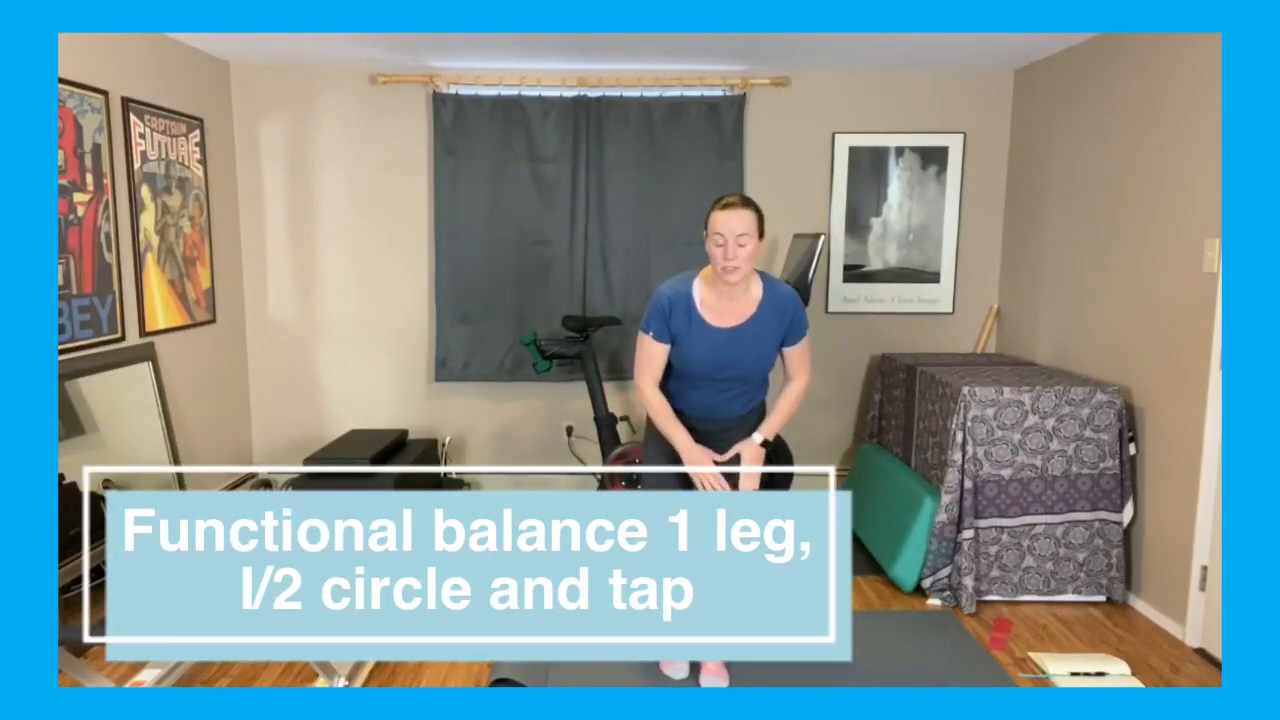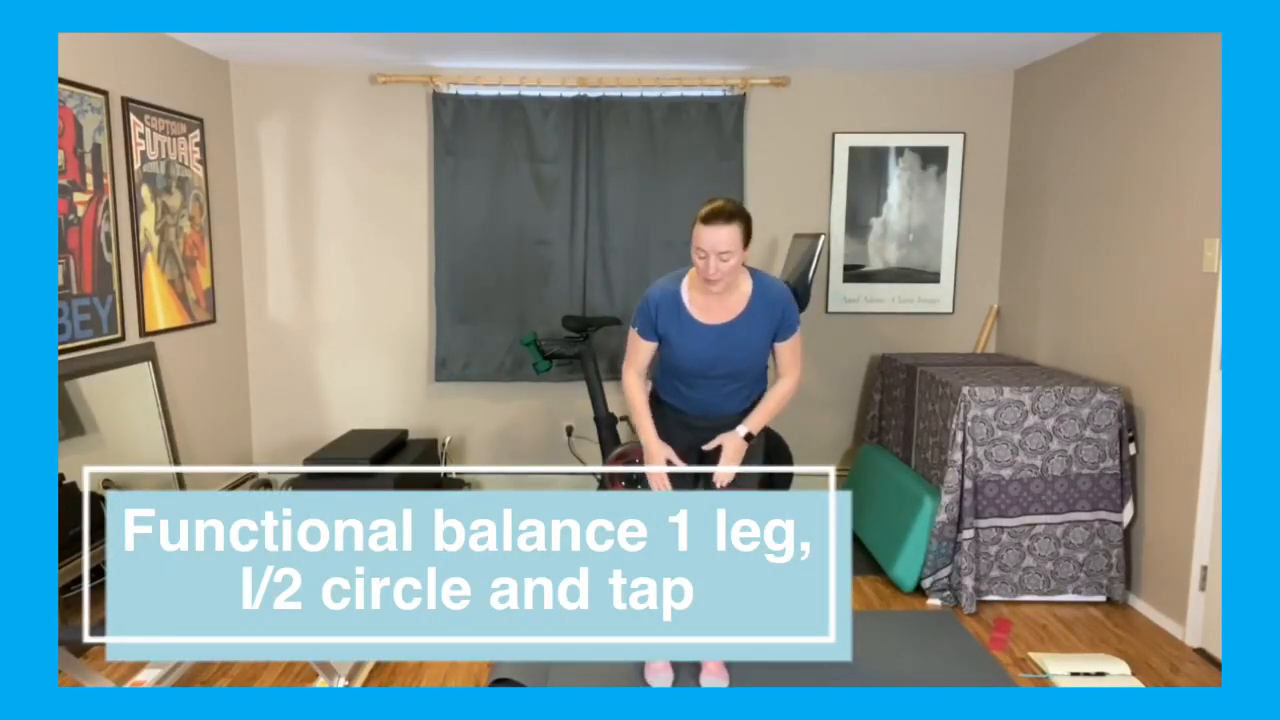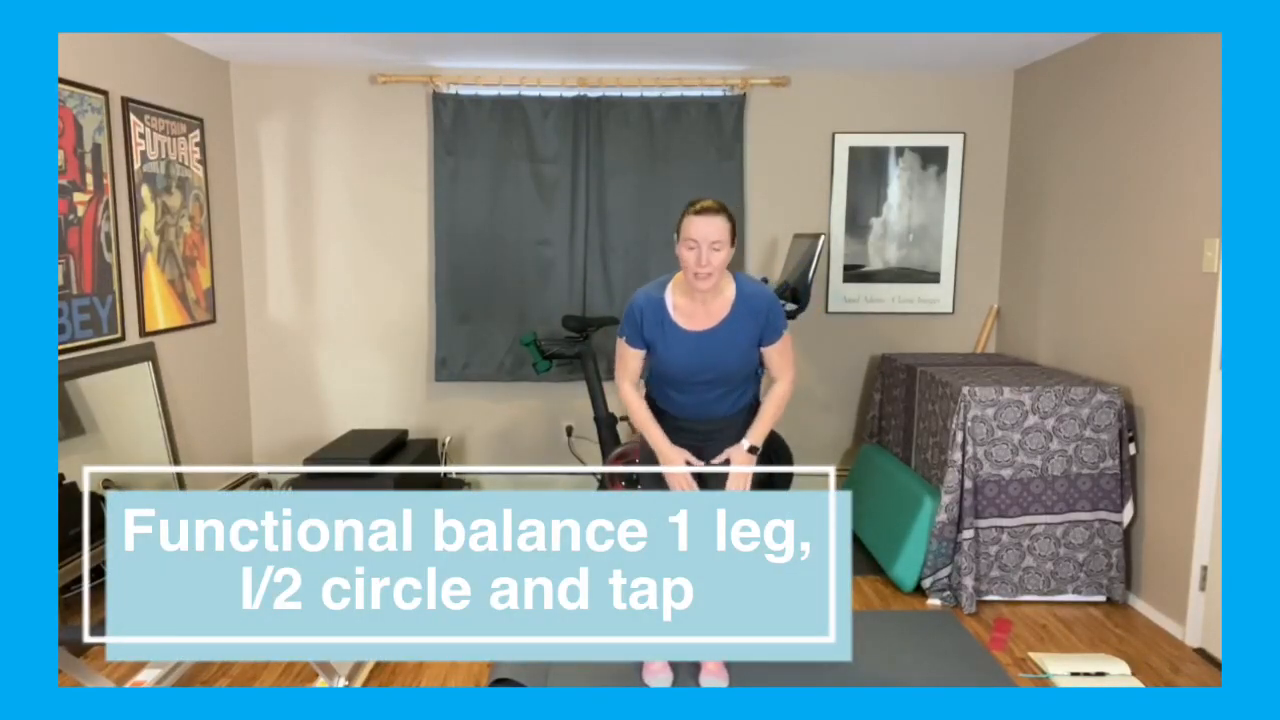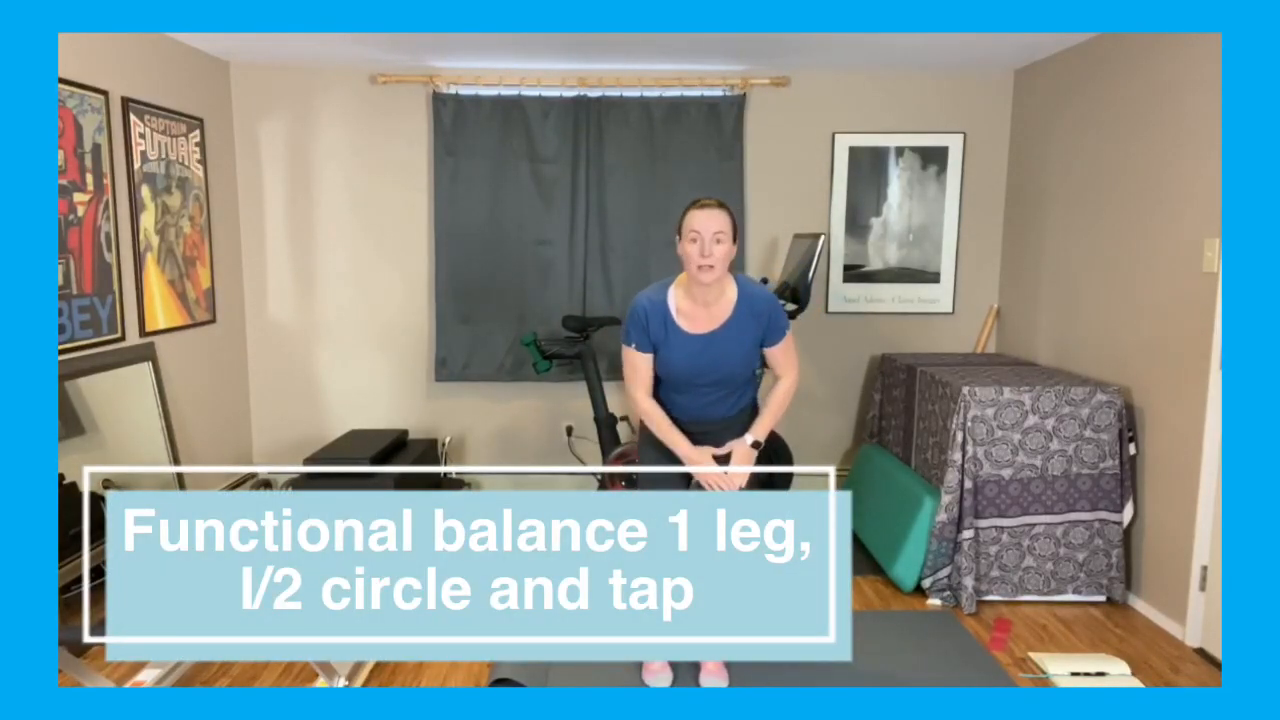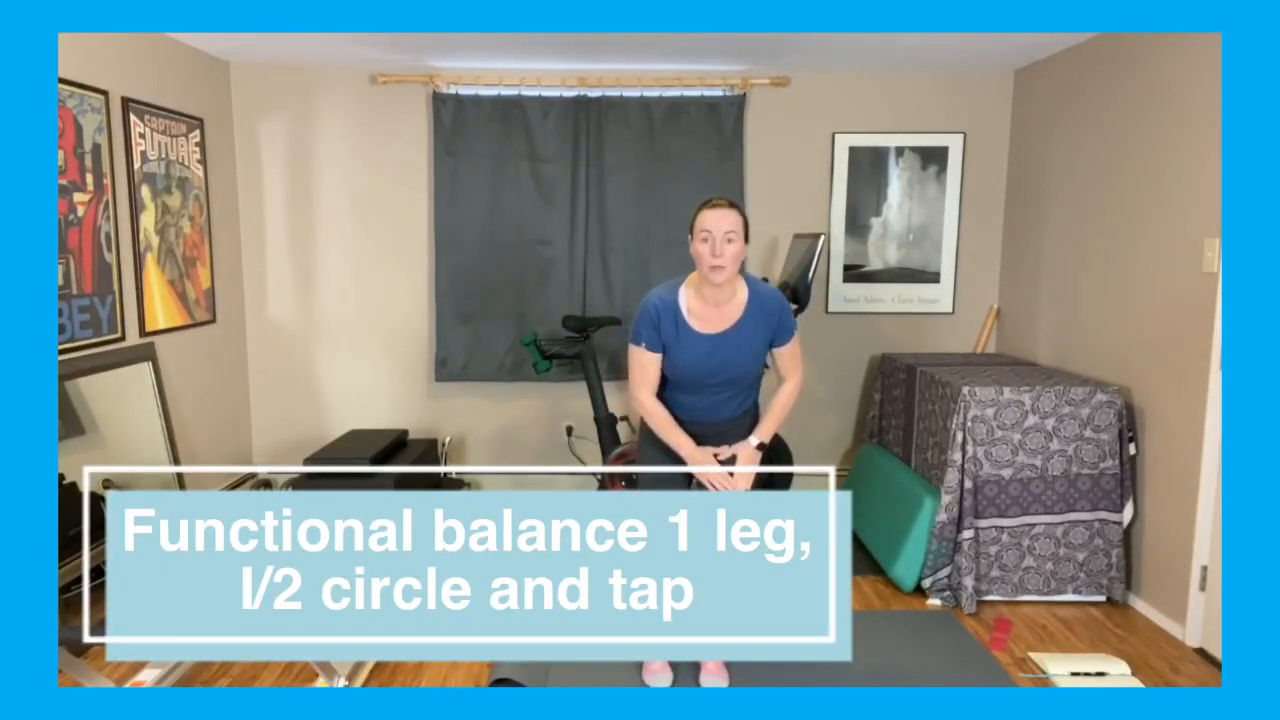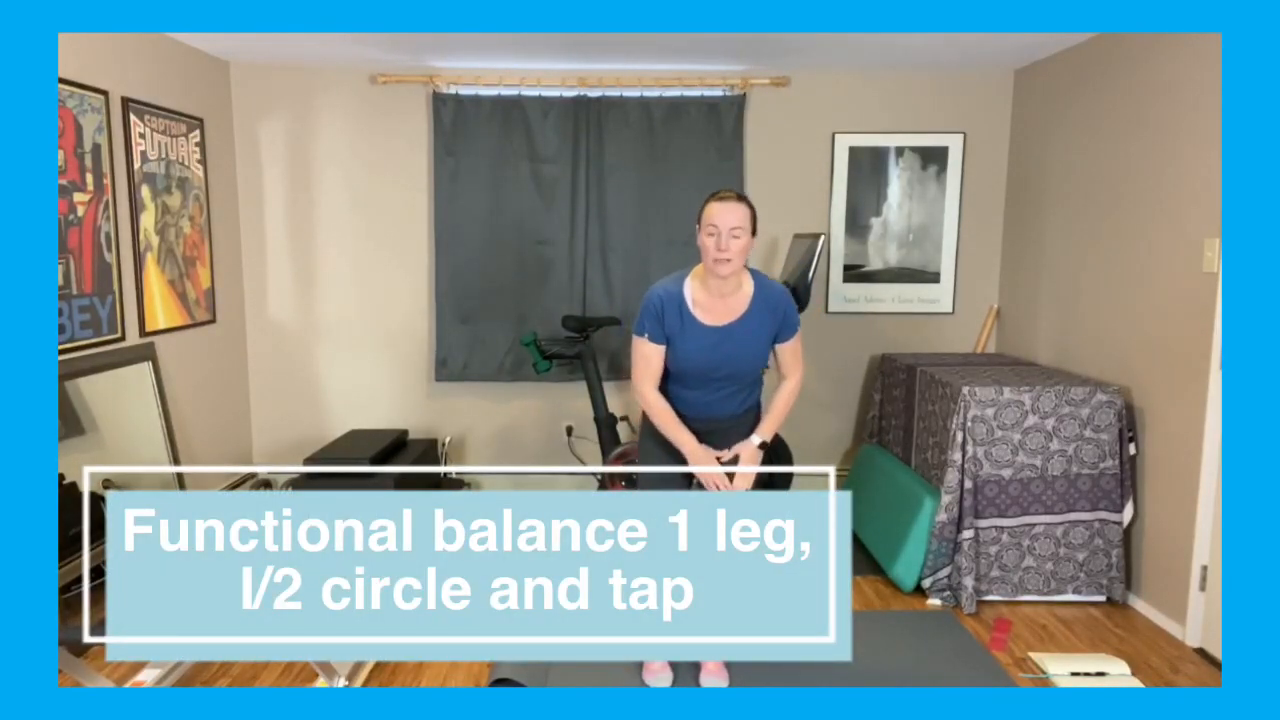
dt=0.3s
person 1, frame 1
left shoulder: (784, 303)
right shoulder: (671, 298)
left elbow: (798, 379)
right elbow: (646, 383)
left wrist: (759, 441)
right wrist: (688, 450)
left hip: (739, 434)
right hip: (672, 431)
person 1, frame 2
left shoulder: (775, 299)
right shoulder: (662, 298)
left elbow: (789, 375)
right elbow: (633, 373)
left wrist: (744, 434)
right wrist: (650, 442)
left hip: (737, 431)
right hip: (673, 428)
person 1, frame 3
left shoulder: (759, 302)
right shoulder: (646, 305)
left elbow: (783, 379)
right elbow: (627, 383)
left wrist: (750, 447)
right wrist: (664, 451)
left hip: (734, 433)
right hip: (669, 432)
person 1, frame 4
left shoulder: (760, 304)
right shoulder: (648, 308)
left elbow: (787, 376)
right elbow: (639, 393)
left wrist: (752, 442)
right wrist: (689, 454)
left hip: (733, 433)
right hip: (666, 435)
person 1, frame 5
left shoulder: (770, 305)
right shoulder: (659, 307)
left elbow: (791, 379)
right elbow: (642, 395)
left wrist: (756, 444)
right wrist: (693, 455)
left hip: (735, 435)
right hip: (667, 434)
person 1, frame 6
left shoulder: (775, 301)
right shoulder: (664, 299)
left elbow: (791, 377)
right elbow: (645, 387)
left wrist: (758, 443)
right wrist: (693, 452)
left hip: (736, 434)
right hip: (668, 432)
